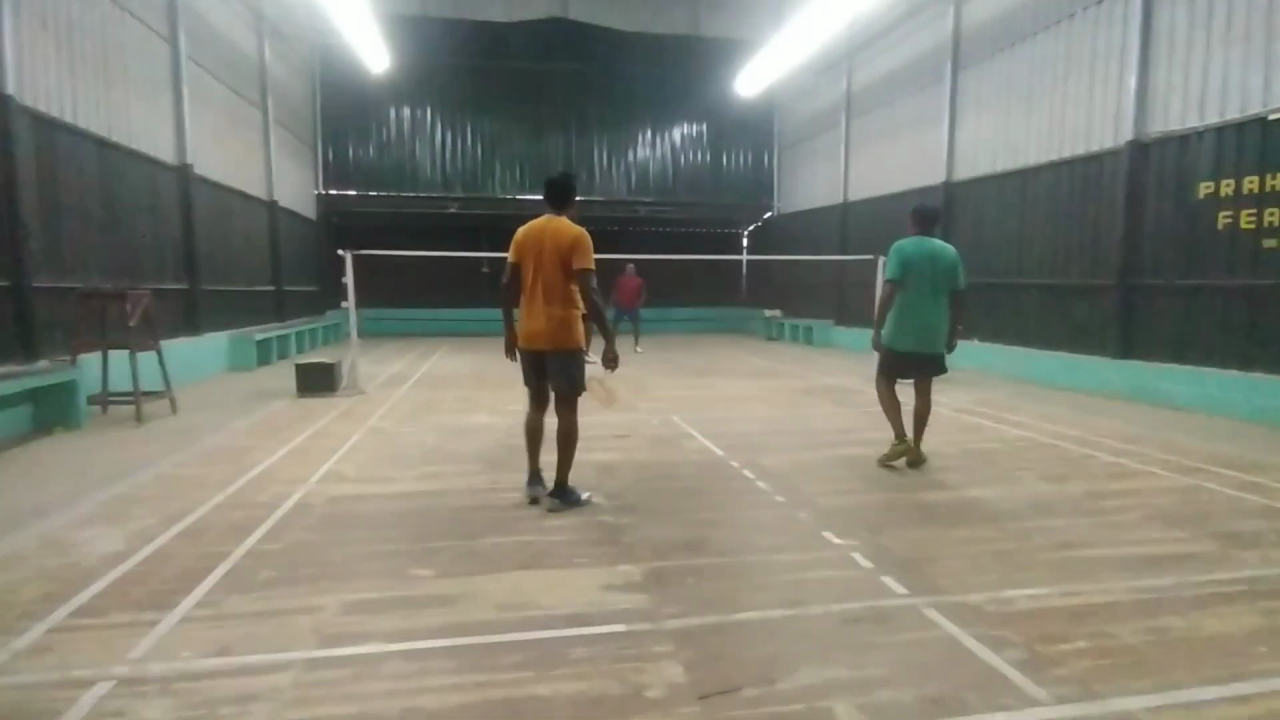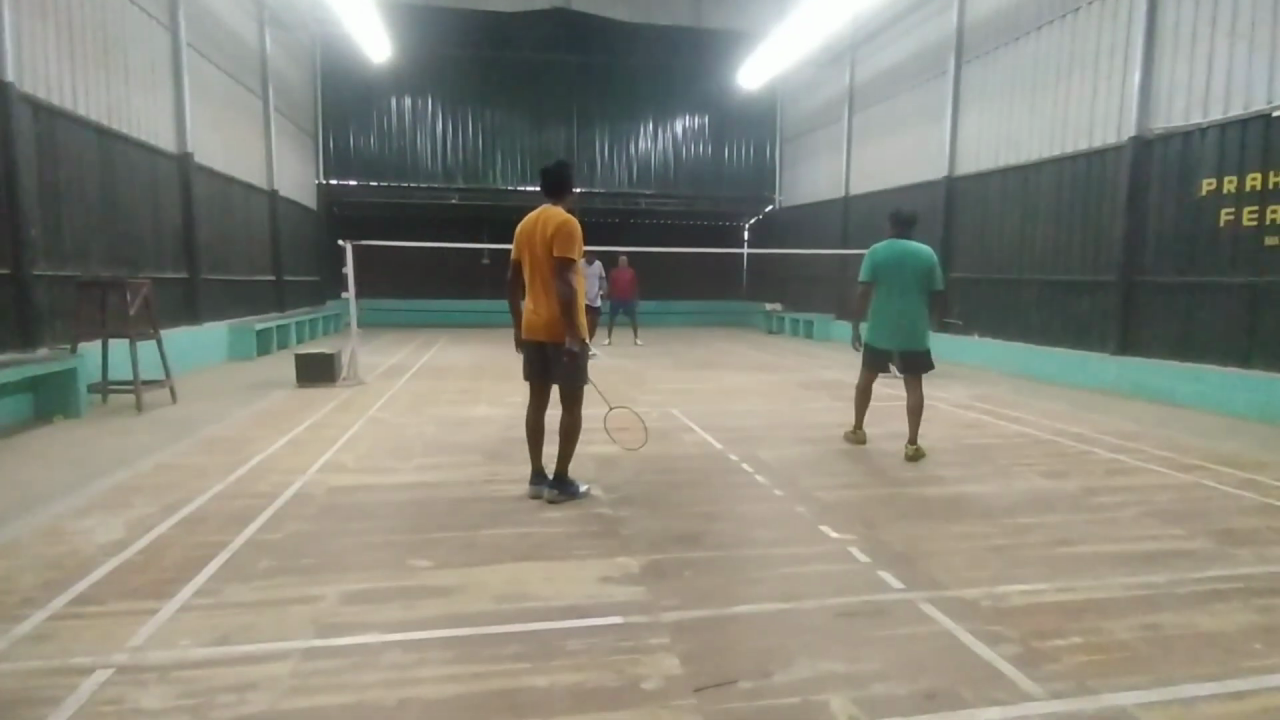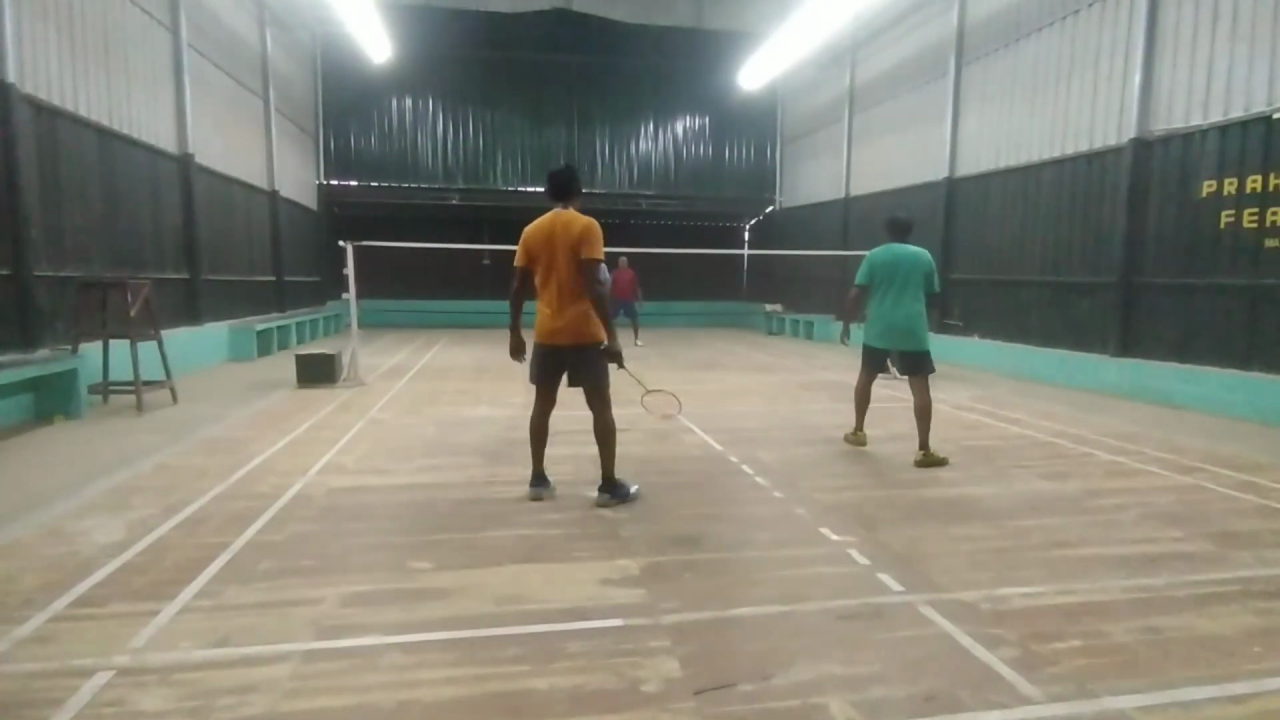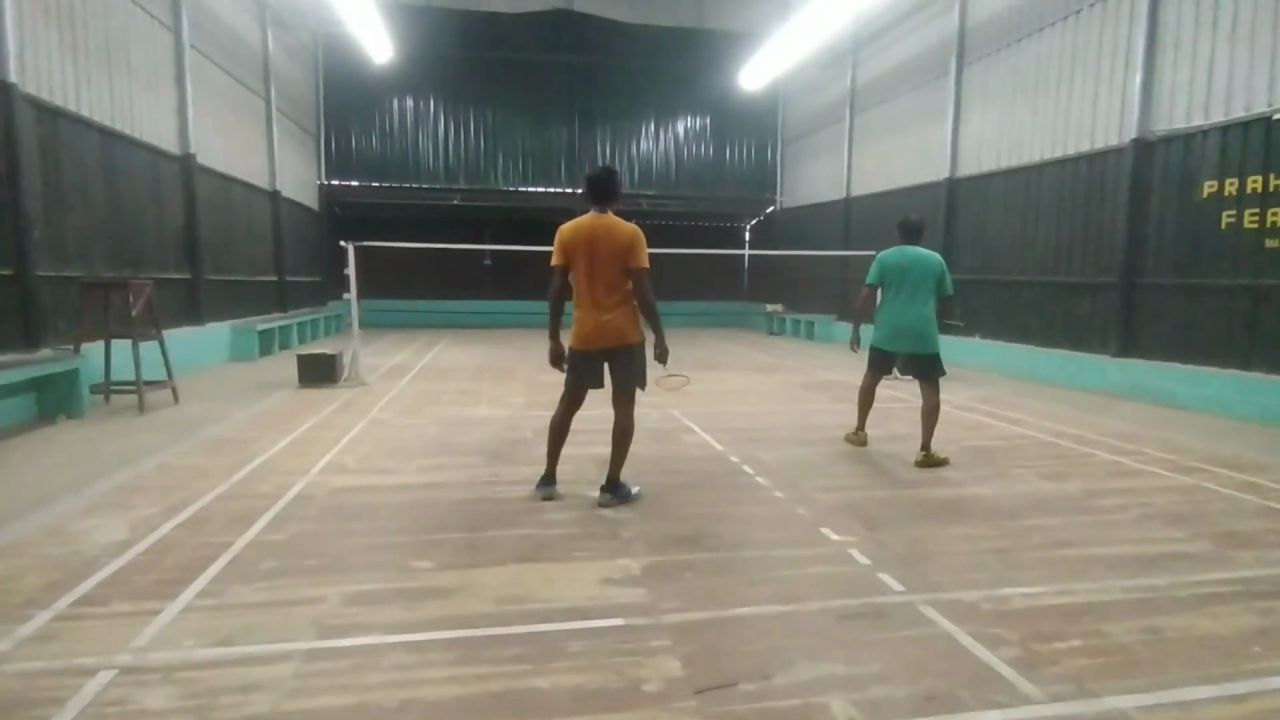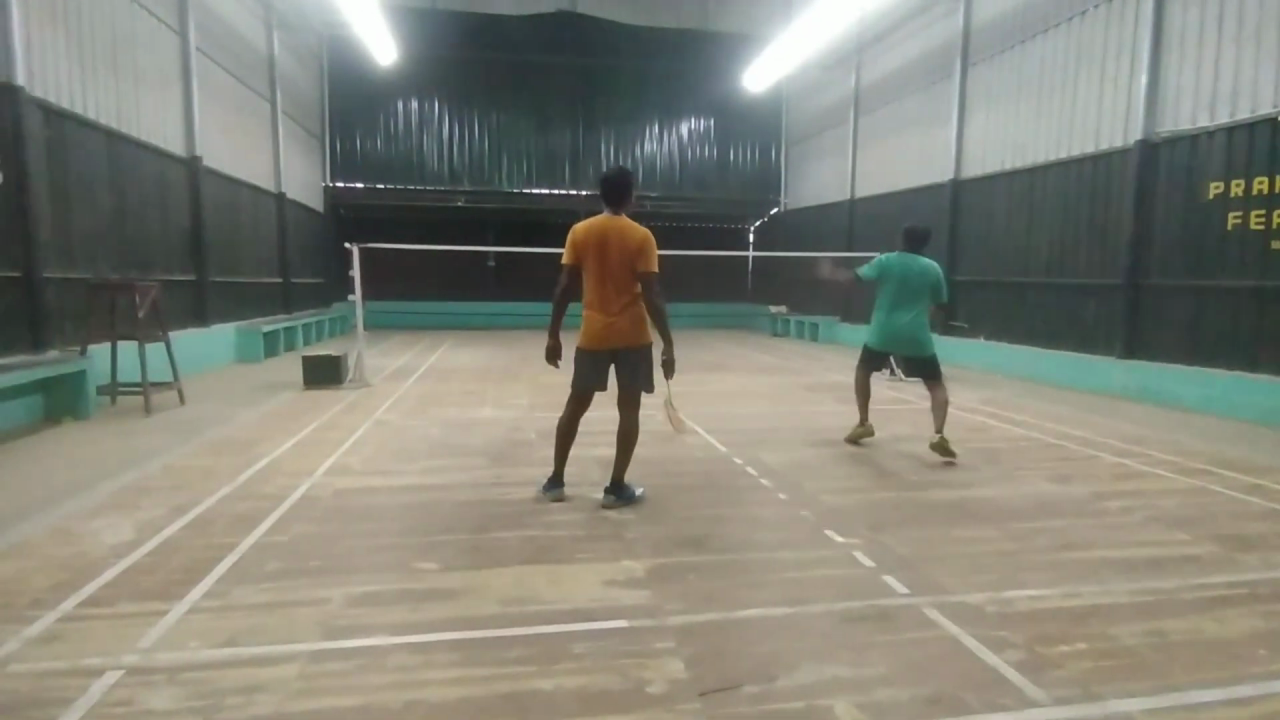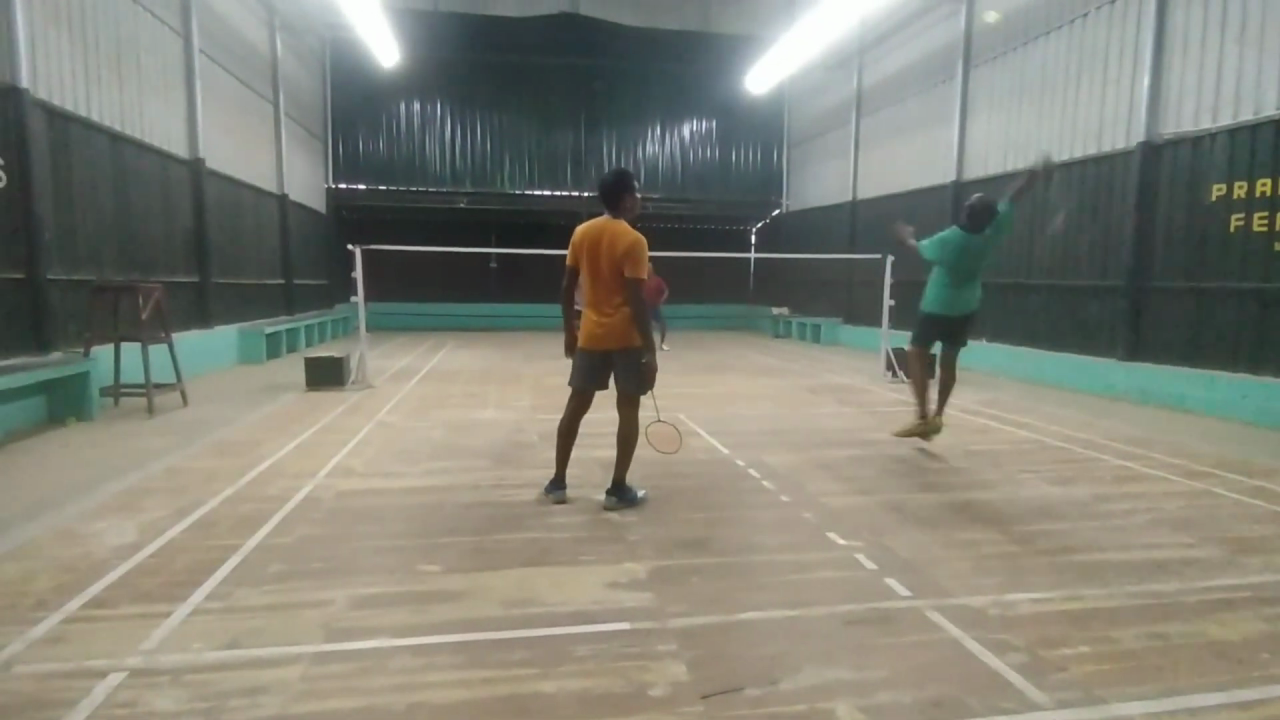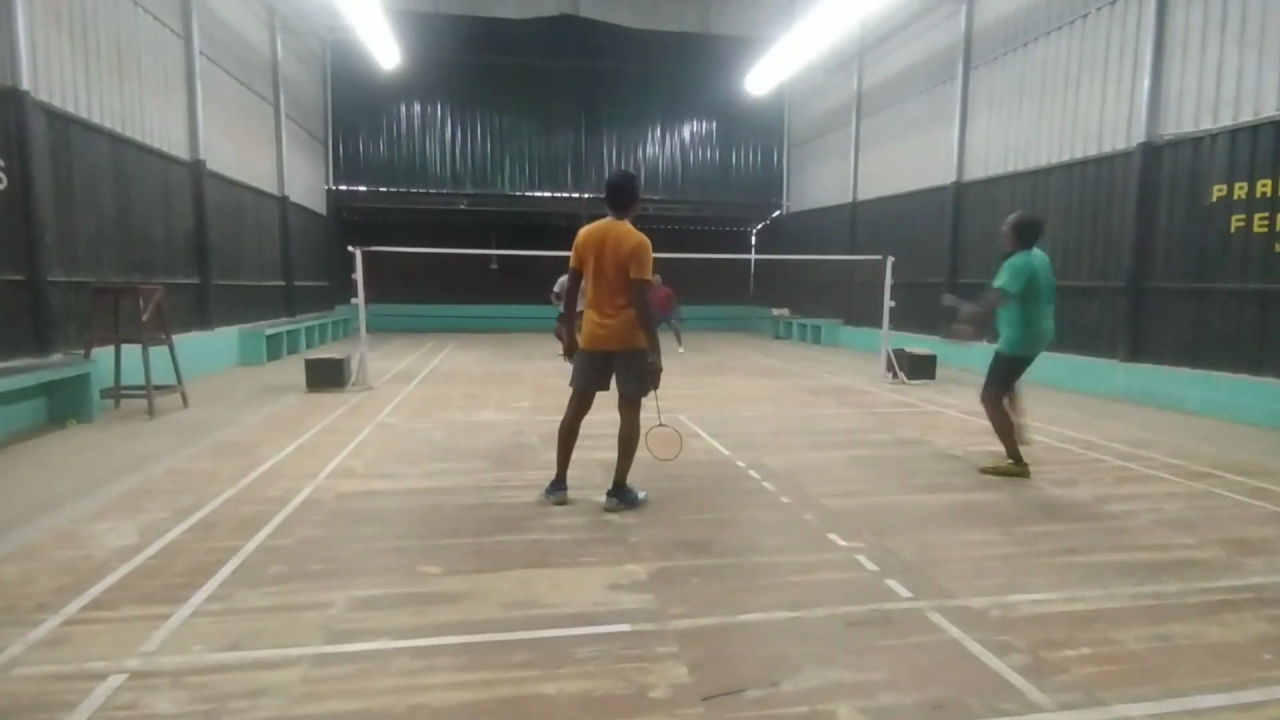
dt=0.5s
person 1, frame 1
left shoulder: (523, 233)
right shoulder: (576, 236)
left elbow: (508, 286)
right elbow: (588, 293)
left wrist: (510, 329)
right wrist: (609, 341)
left hip: (529, 336)
right hip: (563, 336)
left knee: (536, 406)
right knee: (566, 410)
left ankle: (534, 479)
right ankle: (560, 490)
person 1, frame 2
left shoulder: (525, 225)
right shoulder: (566, 223)
left elbow: (513, 280)
right elbow: (563, 282)
left wrist: (518, 324)
right wrist: (573, 334)
left hip: (533, 329)
right hip: (561, 330)
left knee: (537, 401)
right knee: (572, 403)
left ankle: (537, 477)
right ankle: (560, 481)
person 1, frame 3
left shoulder: (531, 231)
right shoulder: (587, 227)
left elbow: (518, 287)
right elbow: (594, 284)
left wrist: (515, 331)
right wrist: (612, 335)
left hip: (546, 334)
right hip: (584, 332)
left knee: (543, 404)
right knee: (600, 406)
left ankle: (538, 479)
right ankle: (609, 484)
person 1, frame 4
left shoulder: (567, 232)
right shoulder: (630, 233)
left elbow: (558, 289)
right elbow: (643, 292)
left wrist: (554, 338)
right wrist: (659, 337)
left hip: (584, 335)
right hip: (625, 335)
left knee: (568, 404)
right knee: (623, 408)
left ankle: (548, 478)
right ankle: (612, 485)
person 1, frame 5
left shoulder: (579, 232)
right shoulder: (641, 237)
left elbow: (564, 288)
right elbow: (651, 296)
left wrist: (554, 335)
right wrist: (668, 345)
left hip: (592, 336)
right hip: (632, 337)
left knee: (575, 406)
right knee: (629, 409)
left ankle: (556, 481)
right ankle: (616, 488)
person 1, frame 6
left shoulder: (581, 233)
right shoulder: (633, 241)
left elbow: (567, 287)
right elbow: (636, 301)
left wrist: (569, 329)
right wrist: (650, 351)
left hip: (591, 336)
right hip: (627, 338)
left knee: (575, 407)
right knee: (628, 411)
left ankle: (558, 482)
right ankle: (618, 489)
person 1, frame 7
left shoulder: (584, 235)
right shoulder: (638, 242)
left elbow: (571, 289)
right elbow: (641, 303)
left wrist: (568, 333)
right wrist: (655, 352)
left hip: (592, 337)
right hip: (630, 340)
left knee: (576, 408)
right knee: (629, 412)
left ankle: (559, 484)
right ankle: (618, 491)
person 2, frame 1
left shoulder: (901, 248)
right shoulder: (950, 253)
left elbow: (889, 292)
right elbow: (957, 298)
left wrist: (877, 329)
right wrist: (952, 333)
left hip: (900, 333)
right hip: (933, 335)
left knee: (884, 384)
right knee: (923, 390)
left ankle: (902, 441)
right ankle: (916, 448)
person 2, frame 2
left shoulder: (876, 252)
right shoulder: (927, 254)
left elbow: (863, 293)
right elbow: (937, 297)
left wrist: (855, 327)
right wrist: (928, 322)
left hip: (880, 329)
right hip: (914, 331)
left knee: (866, 378)
right knee: (914, 386)
left ankle: (857, 430)
right ankle: (913, 444)
person 2, frame 3
left shoulder: (874, 256)
right shoulder: (924, 257)
left elbow: (856, 295)
right elbow: (932, 298)
left wrist: (846, 324)
left hip: (878, 330)
right hip: (913, 331)
left knee: (866, 378)
right knee: (920, 387)
left ankle: (858, 432)
right ankle: (924, 450)
person 2, frame 4
left shoulder: (884, 258)
right shoulder: (936, 260)
left elbow: (867, 296)
right elbow: (946, 303)
left wrist: (856, 329)
left hip: (887, 332)
right hip: (923, 335)
left knee: (871, 379)
right knee: (930, 390)
left ankle: (859, 432)
right ankle: (925, 451)
person 2, frame 5
left shoulder: (886, 262)
right shoulder: (933, 269)
left elbow: (854, 277)
right elbow: (939, 304)
left wrist: (832, 272)
left hip: (882, 334)
right hip: (917, 338)
left knee: (863, 371)
right knee: (937, 386)
left ankle: (863, 424)
right ankle: (939, 437)
person 2, frame 6
left shoulder: (947, 240)
right shoulder: (993, 230)
left elbow: (921, 250)
right elbow: (1012, 194)
left wrist: (906, 238)
right wrist: (1037, 172)
left hip: (938, 306)
right hip: (966, 306)
left knee: (916, 357)
right knee: (948, 360)
left ankle: (923, 419)
right ankle: (936, 417)
person 2, frame 7
left shoulder: (1018, 263)
right shoulder: (1037, 257)
left elbow: (1000, 295)
left wrist: (974, 315)
left hip: (1019, 340)
right hip: (1032, 336)
left knee: (990, 398)
right knee: (1004, 386)
left ankle: (1016, 462)
right ankle: (1015, 432)
